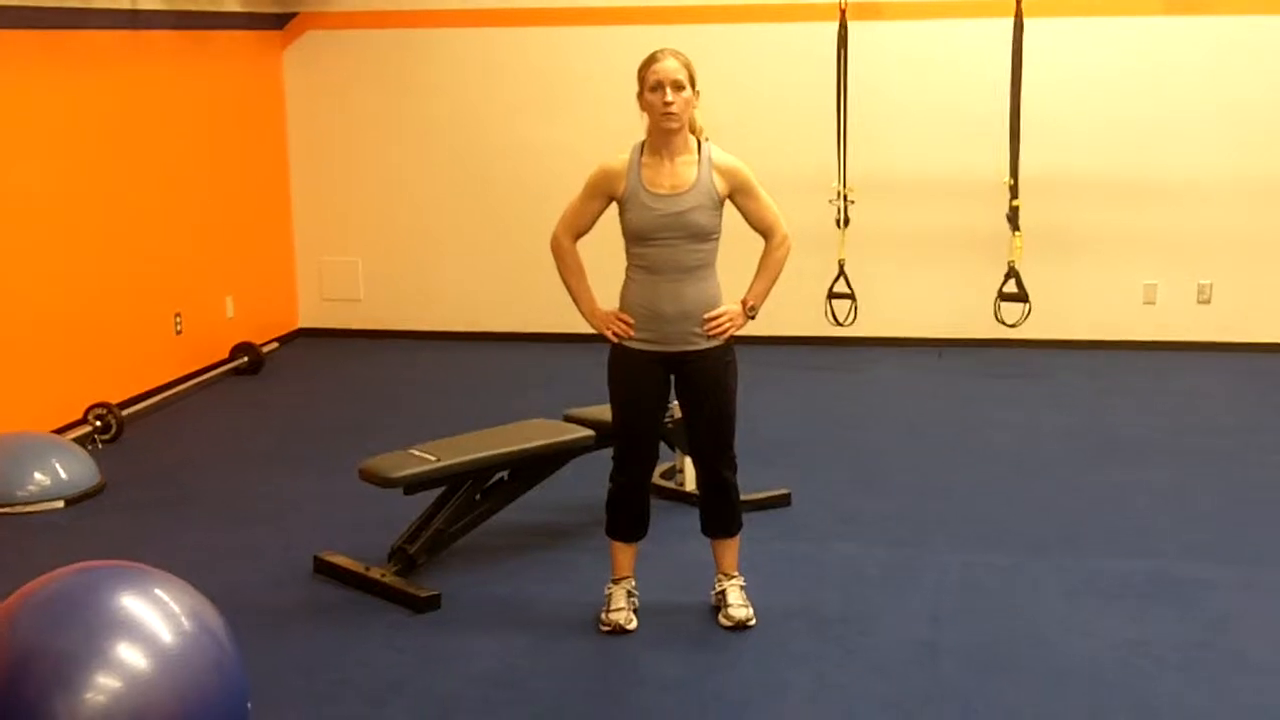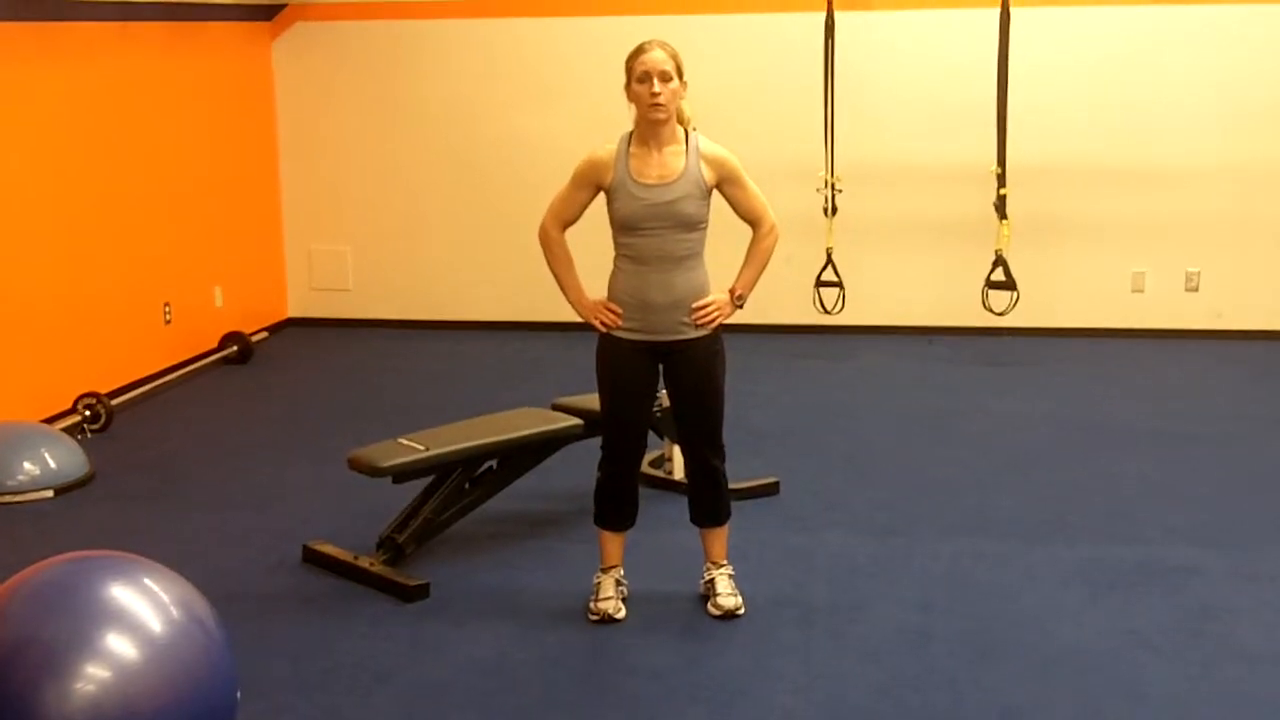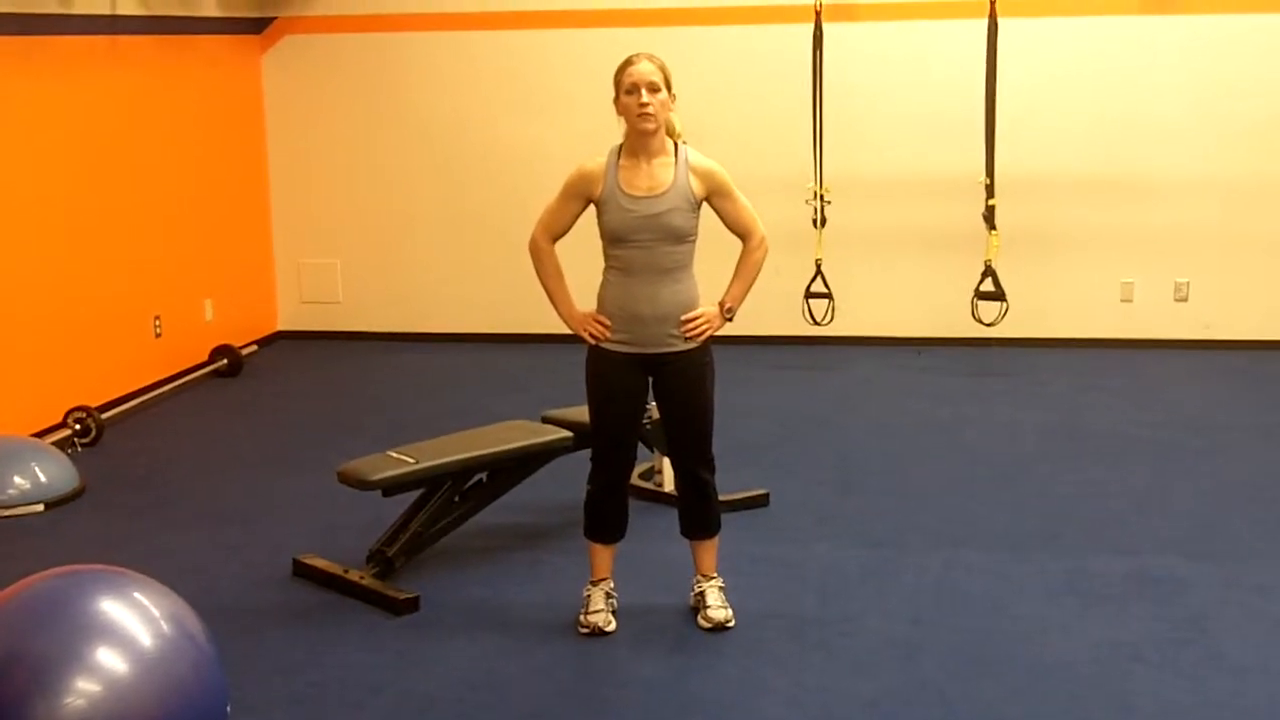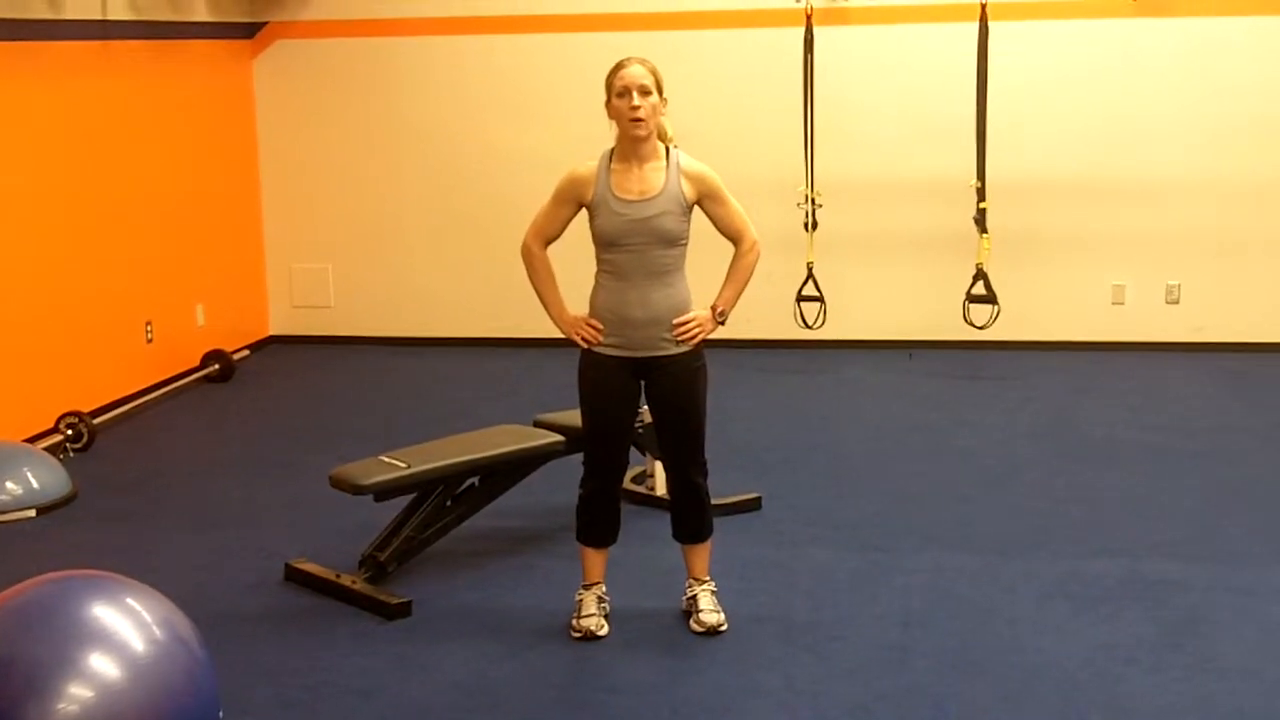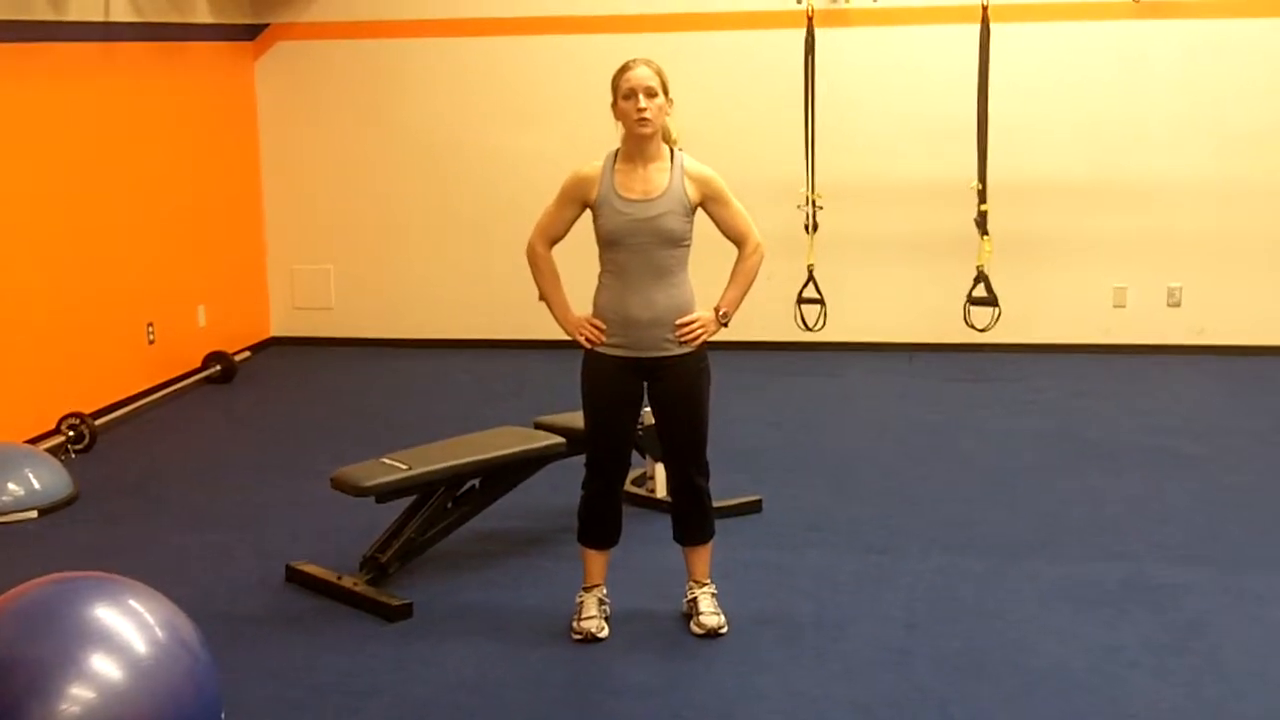
dt=1s
person 1, frame 1
left shoulder: (723, 168)
right shoulder: (616, 172)
left elbow: (778, 238)
right elbow: (563, 239)
left wrist: (748, 307)
right wrist: (592, 311)
left hip: (706, 343)
right hip: (637, 345)
left knee: (716, 464)
right knee: (631, 465)
left ankle: (729, 582)
right ankle: (621, 586)
person 1, frame 2
left shoulder: (711, 159)
right shoulder: (605, 162)
left elbow: (766, 227)
right elbow: (552, 229)
left wrist: (736, 296)
right wrist: (580, 301)
left hip: (694, 332)
right hip: (626, 335)
left knee: (705, 453)
right knee: (620, 454)
left ankle: (717, 571)
right ankle: (609, 575)
person 1, frame 3
left shoulder: (701, 172)
right shoulder: (594, 175)
left elbow: (755, 240)
right elbow: (541, 241)
left wrist: (726, 309)
right wrist: (570, 313)
left hip: (683, 345)
right hip: (615, 347)
left knee: (695, 466)
right knee: (610, 467)
left ankle: (708, 584)
right ankle: (600, 588)
person 1, frame 4
left shoulder: (692, 175)
right shoulder: (585, 179)
left elbow: (748, 243)
right elbow: (533, 245)
left wrist: (717, 312)
right wrist: (562, 316)
left hip: (676, 348)
right hip: (607, 350)
left knee: (687, 469)
right knee: (602, 471)
left ankle: (700, 587)
right ankle: (592, 592)
person 1, frame 5
left shoulder: (696, 177)
right shoulder: (589, 179)
left elbow: (751, 246)
right elbow: (538, 246)
left wrist: (721, 314)
right wrist: (565, 317)
left hip: (678, 350)
right hip: (610, 351)
left knee: (688, 471)
right knee: (603, 472)
left ankle: (700, 591)
right ankle: (592, 595)
